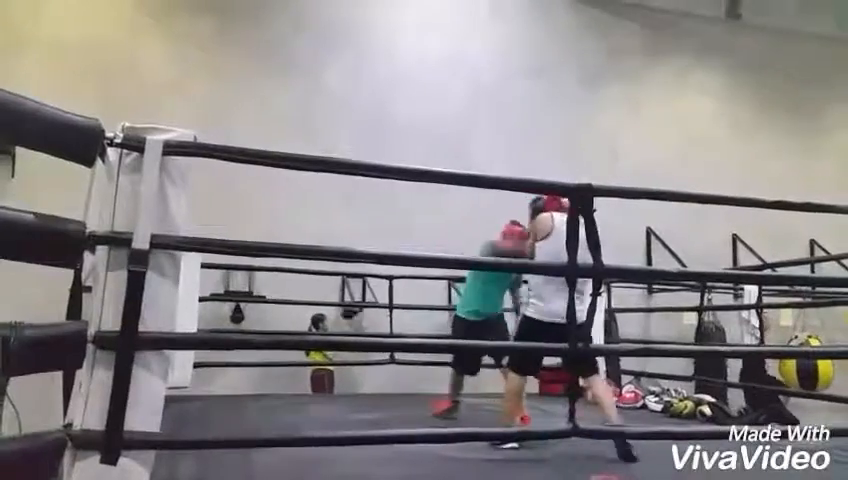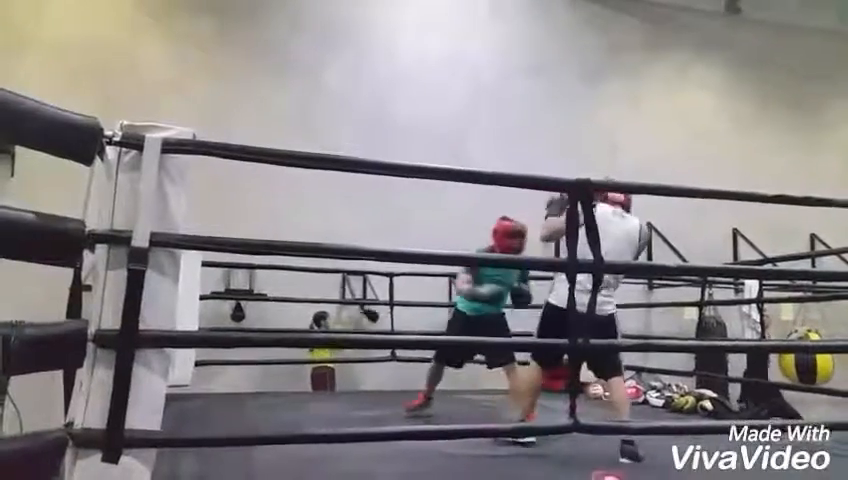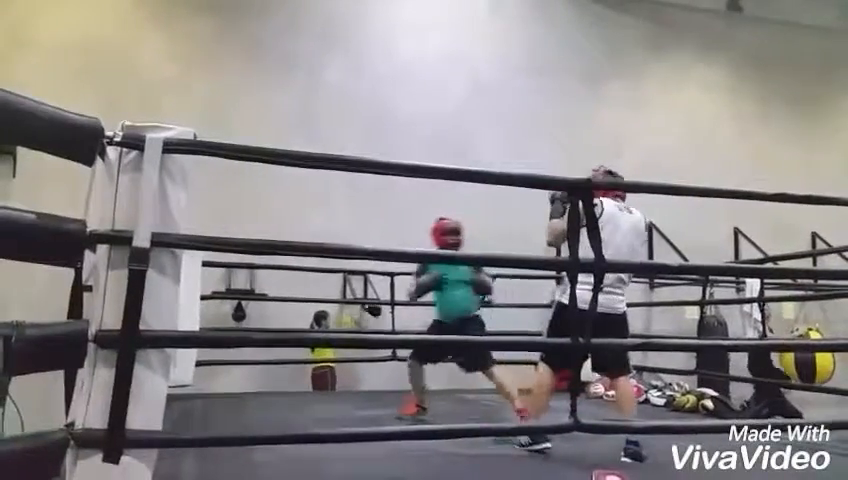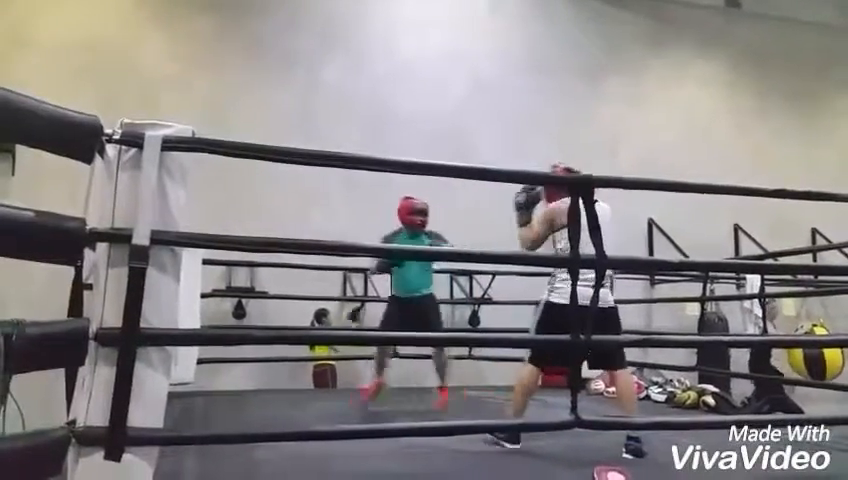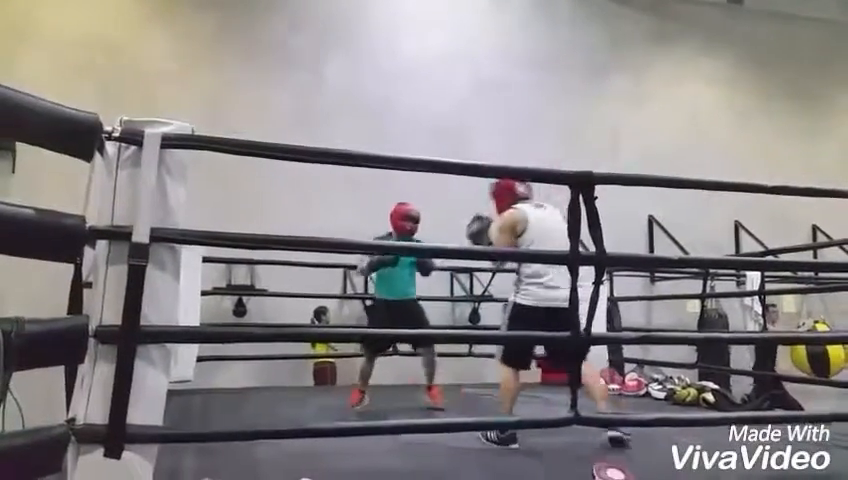
dt=0.3s
person 1, frame 1
left shoulder: (545, 221)
left elbow: (529, 254)
left hip: (538, 313)
right hip: (576, 316)
left knee: (517, 369)
right knee: (592, 375)
right ankle: (618, 434)
person 1, frame 2
right shoulder: (639, 228)
left elbow: (547, 234)
left wrist: (554, 212)
left hip: (564, 302)
right hip: (602, 309)
left knee: (539, 362)
right knee: (613, 375)
right ankle: (627, 441)
person 1, frame 3
left shoulder: (588, 206)
right shoulder: (640, 220)
left elbow: (553, 238)
left wrist: (557, 208)
left hip: (575, 301)
right hip: (613, 306)
left knee: (548, 364)
right knee: (619, 373)
left ankle: (536, 432)
right ankle: (632, 441)
person 1, frame 4
left shoulder: (556, 208)
right shoulder: (604, 209)
left elbow: (528, 243)
left wrist: (524, 213)
left hip: (564, 298)
right hip: (601, 300)
left knee: (535, 362)
right knee: (618, 367)
left ankle: (510, 429)
right ankle: (633, 437)
person 1, frame 5
left shoulder: (513, 217)
right shoulder: (558, 212)
left wrist: (488, 236)
left hip: (530, 301)
right hip: (561, 300)
left knee: (511, 364)
right knee: (578, 362)
left ankle: (504, 429)
person 2, frame 1
right shoulder: (492, 250)
left elbow: (514, 292)
right elbow: (507, 248)
left wrist: (518, 306)
left hip: (493, 319)
right hip: (465, 318)
right knee: (461, 366)
left ankle: (518, 411)
right ankle: (452, 401)
person 2, frame 2
left shoulder: (518, 266)
left elbow: (523, 297)
right elbow: (461, 286)
left wrist: (522, 292)
right wrist: (481, 292)
left hip: (494, 319)
right hip: (466, 315)
left knee: (509, 364)
right knee: (441, 359)
right ankle: (426, 397)
person 2, frame 3
right shoulder: (429, 263)
left elbow: (488, 288)
right elbow: (413, 294)
left wrist: (480, 282)
right wrist: (423, 284)
left hip: (469, 322)
right hip: (442, 322)
left knee: (487, 368)
right knee: (415, 360)
left ankle: (520, 409)
right ankle: (419, 405)
person 2, frame 4
left shoulder: (431, 237)
right shoulder: (391, 239)
right elbow: (376, 268)
left wrist: (439, 248)
right wrist: (387, 261)
left hip: (424, 299)
right hip: (399, 299)
left knee: (438, 344)
right knee: (383, 342)
left ankle: (442, 388)
right ankle: (378, 381)
person 2, frame 5
right shoulder: (380, 243)
left elbow: (428, 270)
right elbow: (362, 269)
left wrist: (426, 262)
right wrist: (378, 259)
left hip: (409, 303)
right hip: (384, 304)
left knee: (427, 346)
right knee: (371, 352)
left ankle: (431, 388)
right ankle: (362, 391)
